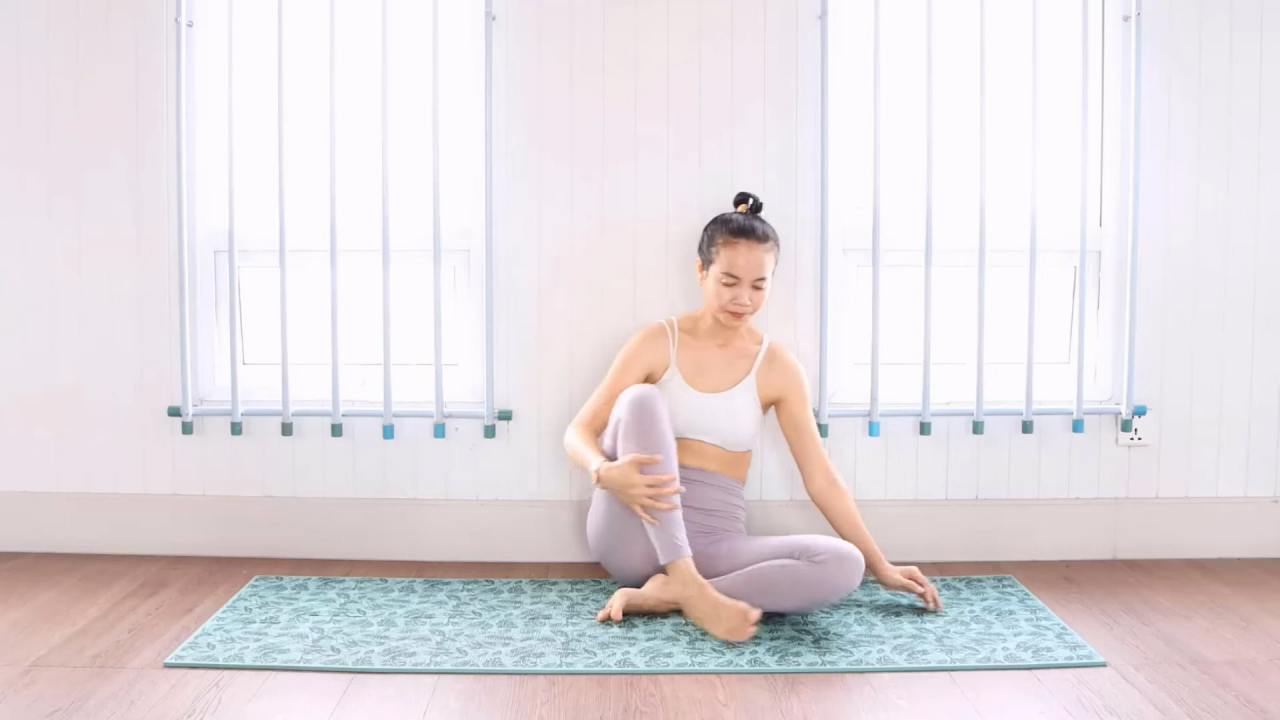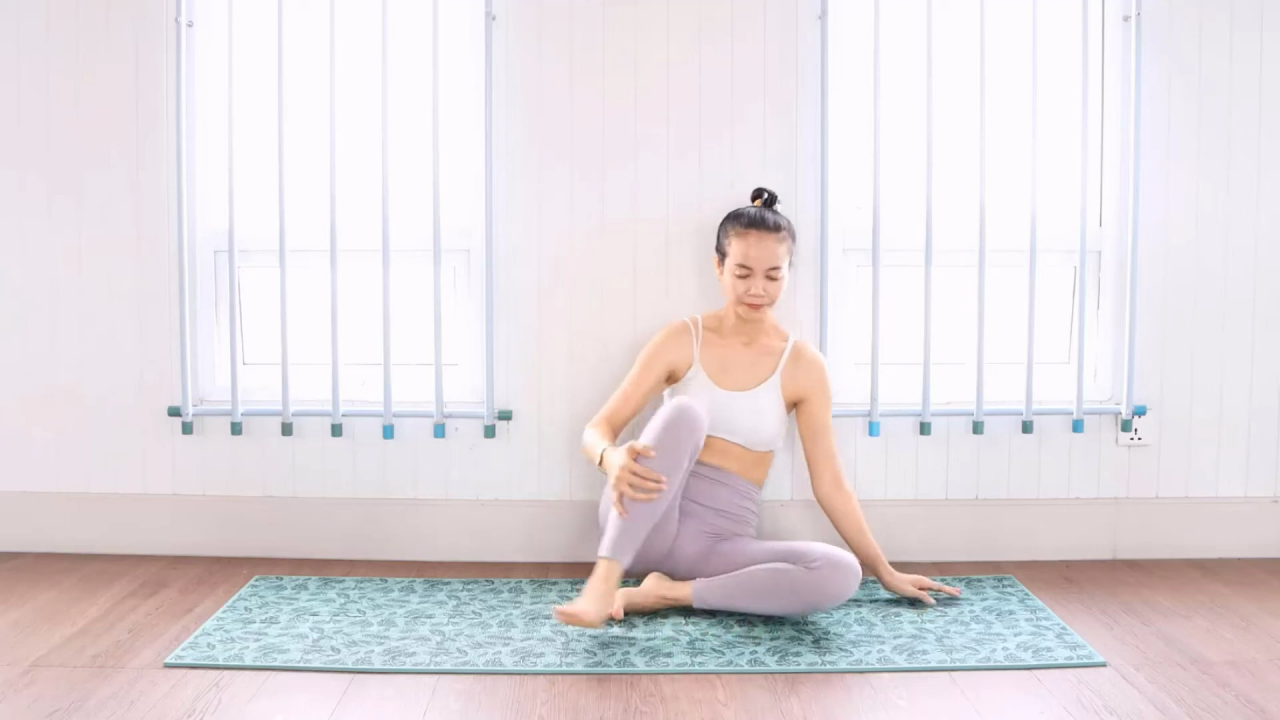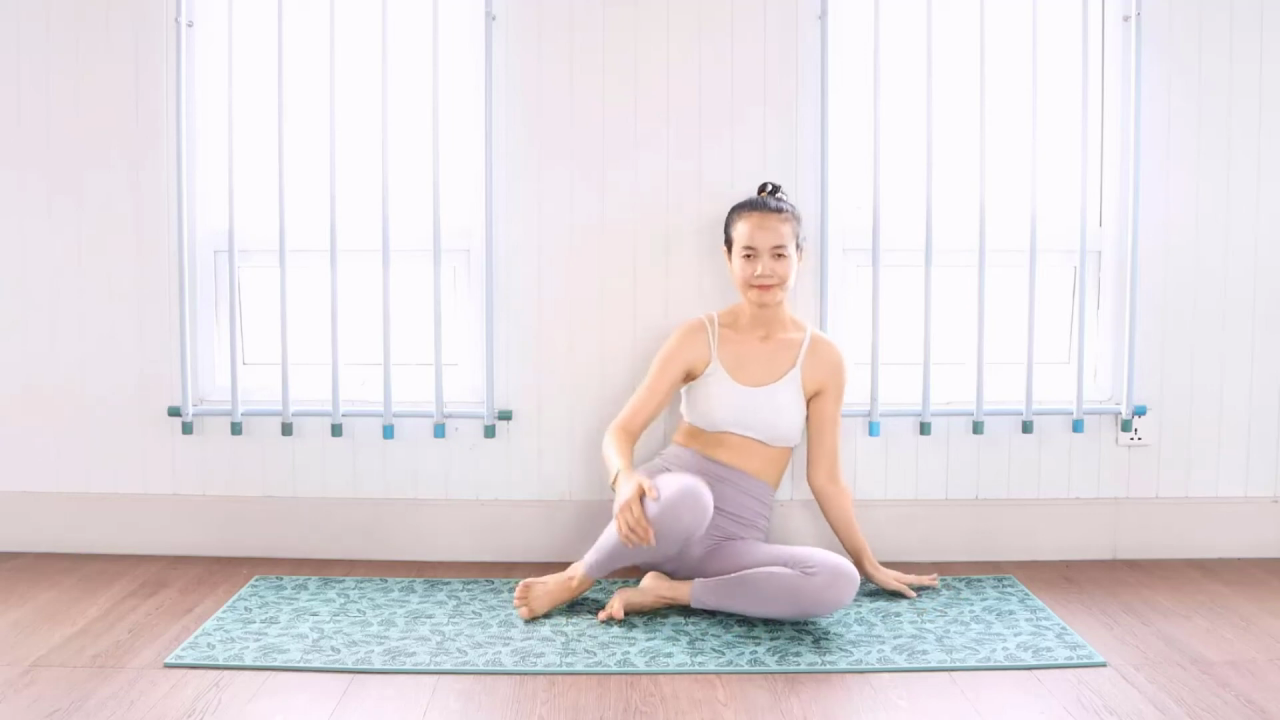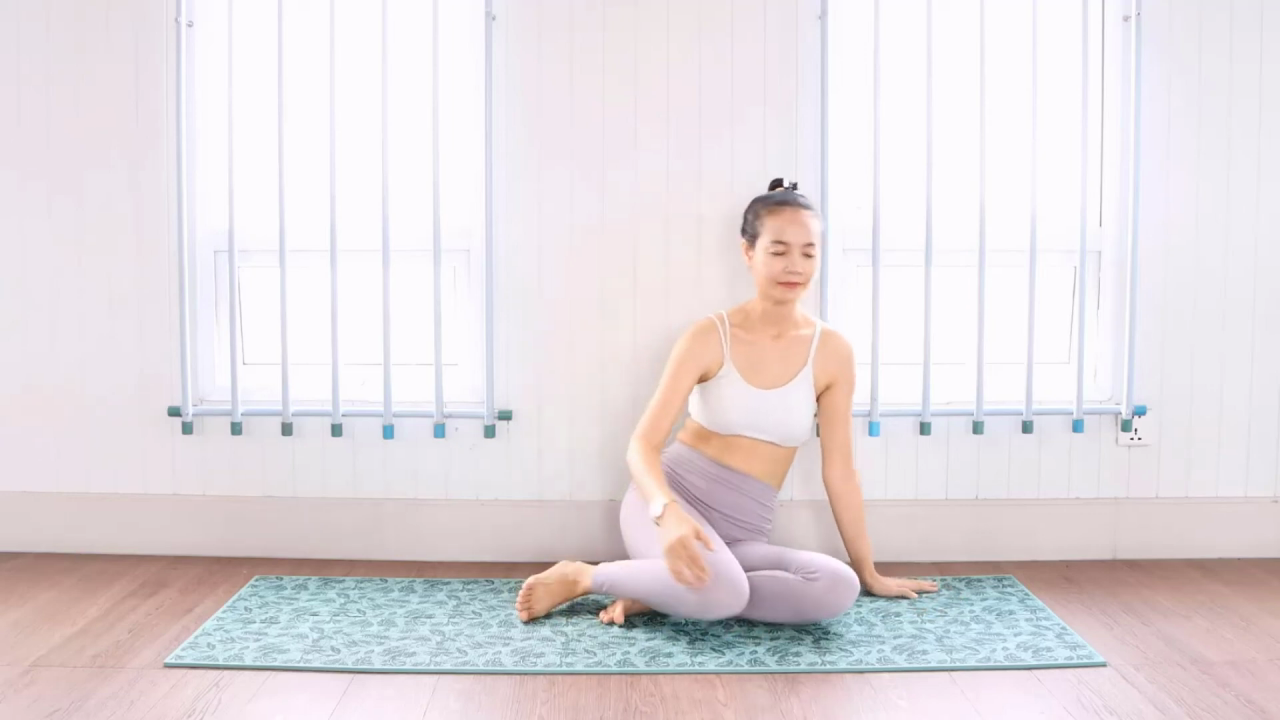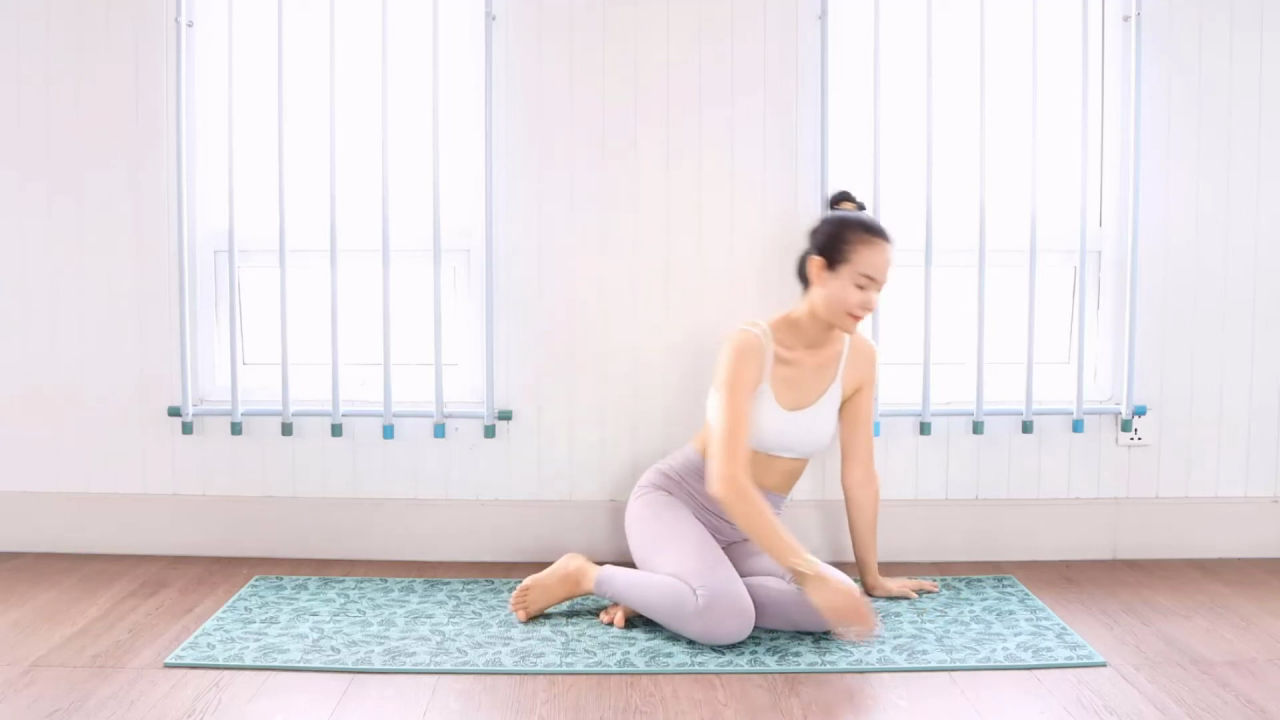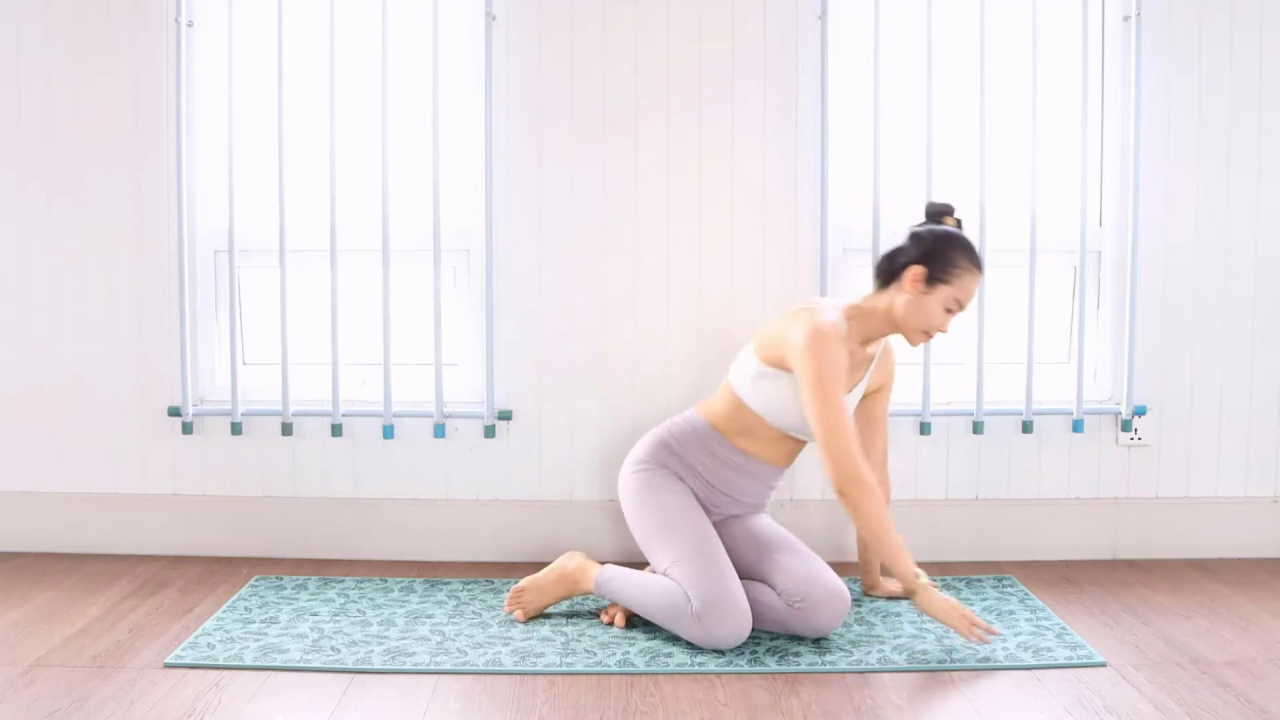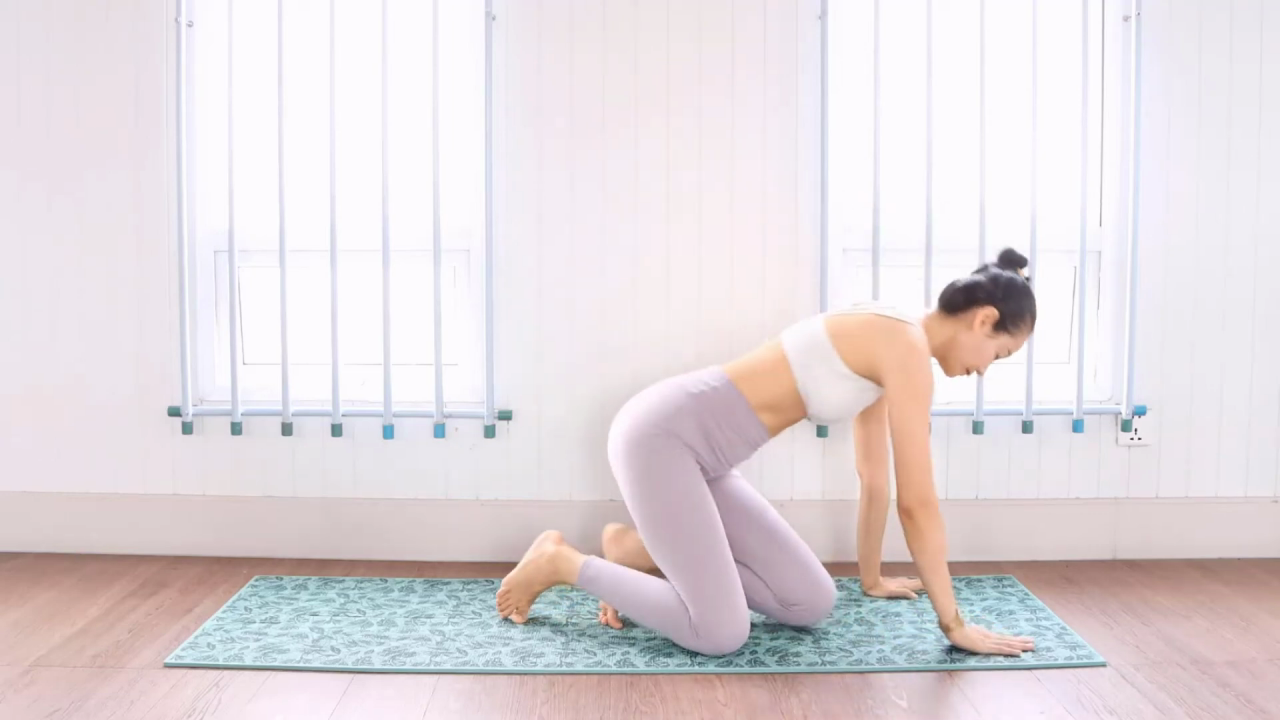
dt=0.3s
person 1, frame 1
left shoulder: (778, 367)
right shoulder: (656, 343)
left elbow: (822, 479)
right elbow: (578, 432)
left wrist: (881, 566)
right wrist: (606, 473)
left hip: (714, 541)
right hip: (632, 533)
left knee: (845, 565)
right knee: (640, 400)
left ankle: (668, 593)
right ankle: (694, 589)
person 1, frame 2
left shoulder: (802, 365)
right shoulder: (680, 340)
left elbow: (831, 486)
right elbow: (597, 428)
left wrist: (886, 571)
right wrist: (612, 457)
left hip: (722, 541)
right hip: (663, 514)
left knee: (843, 574)
right knee: (684, 413)
left ankle: (674, 592)
right ankle: (605, 583)
person 1, frame 3
left shoulder: (821, 359)
right shoulder: (697, 338)
left elbow: (826, 479)
right elbow: (620, 432)
left wrist: (870, 565)
right wrist: (625, 479)
left hip: (732, 543)
right hip: (672, 513)
left knee: (839, 582)
right knee: (688, 496)
left ankle: (667, 592)
right ankle: (575, 580)
person 1, frame 4
left shoulder: (833, 352)
right shoulder: (709, 337)
left elbow: (839, 473)
right elbow: (643, 445)
left wrist: (868, 572)
right wrist: (667, 513)
left hip: (740, 534)
right hip: (671, 502)
left knee: (838, 589)
right knee: (719, 591)
left ankle: (661, 587)
right ankle: (583, 578)
person 1, frame 5
left shoulder: (858, 359)
right shoulder: (748, 348)
left elbow: (860, 476)
right elbow: (726, 480)
left wrist: (871, 577)
right wrist: (812, 575)
left hip: (745, 535)
right hip: (671, 502)
left knee: (836, 603)
right knee: (725, 618)
left ankle: (652, 592)
right ankle: (587, 575)
person 1, frame 6
left shoulder: (880, 358)
right shoulder: (817, 334)
left elbow: (871, 474)
right elbow: (848, 480)
left wrist: (873, 575)
right wrist: (918, 587)
left hip: (737, 508)
right hip: (665, 472)
left knee: (827, 611)
right knee: (723, 627)
left ankle: (675, 577)
right ankle: (585, 572)
person 1, frame 7
left shoulder: (884, 346)
right shoulder: (906, 347)
left elbow: (874, 479)
right elbow: (917, 502)
left wrist: (873, 578)
right wrist: (954, 622)
left hip: (700, 457)
right hip: (659, 437)
left knee: (814, 602)
right knee: (722, 634)
left ankle: (644, 551)
right ankle: (564, 562)
